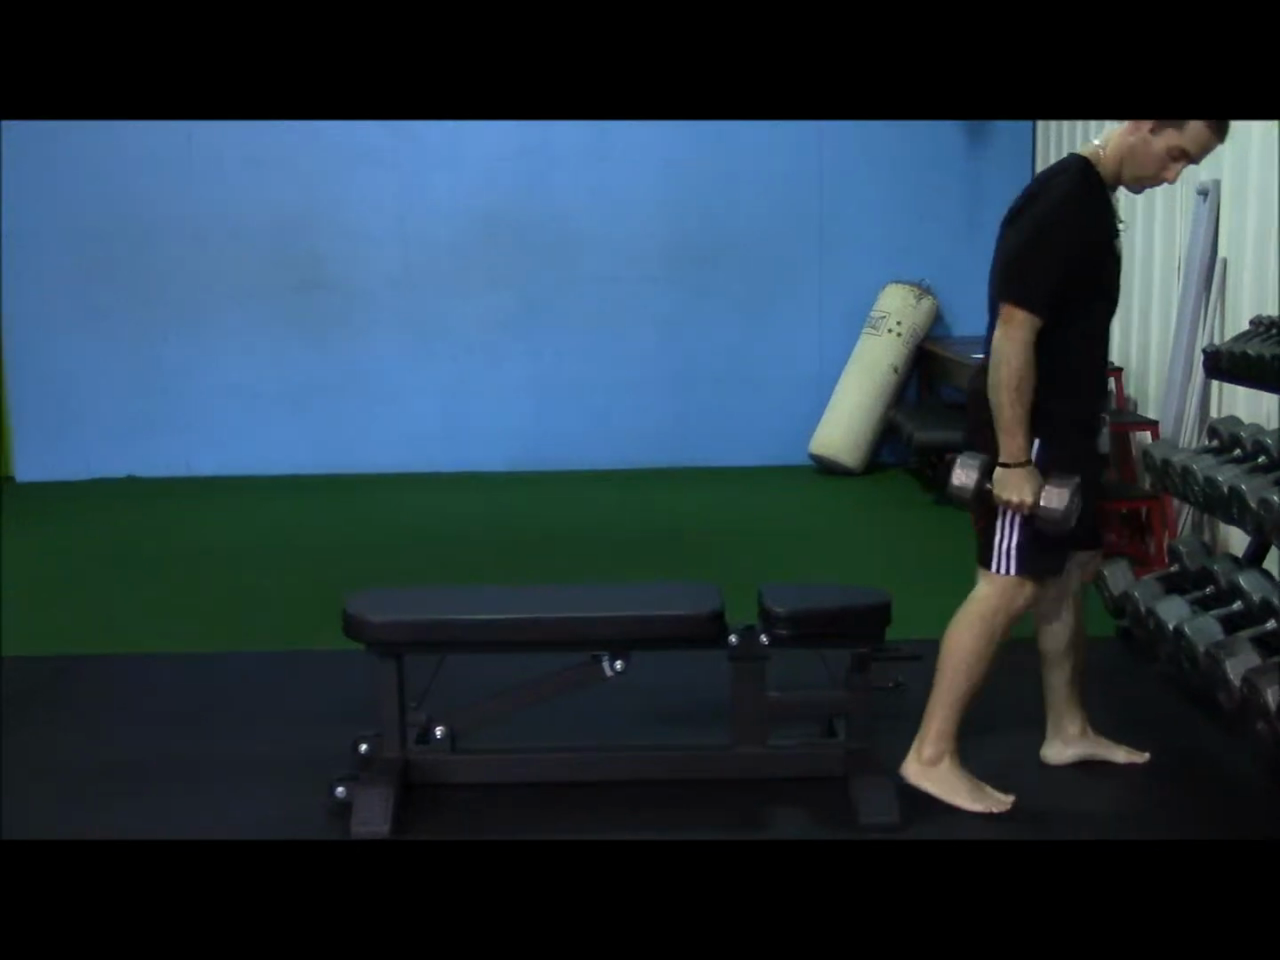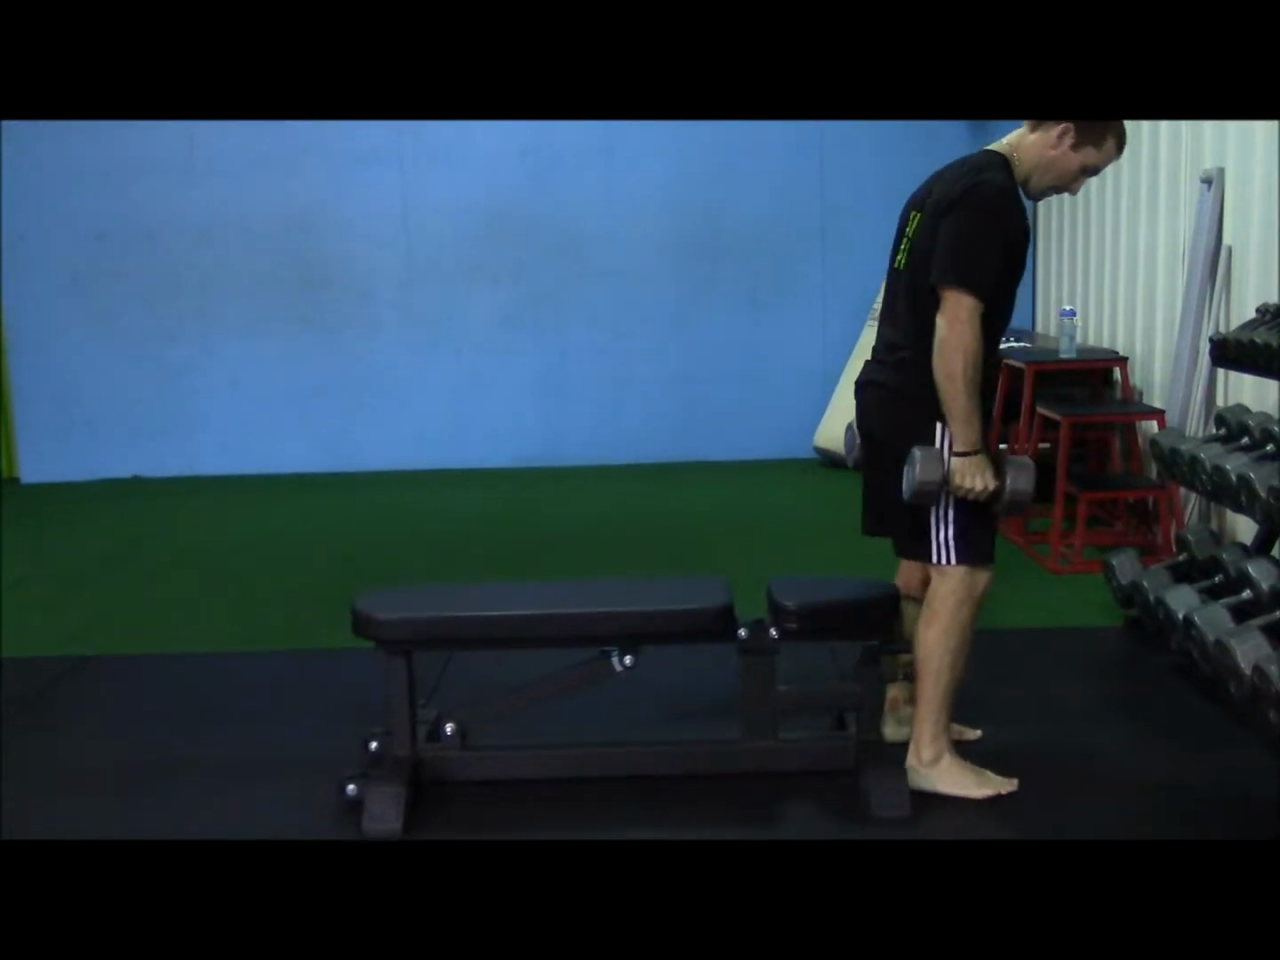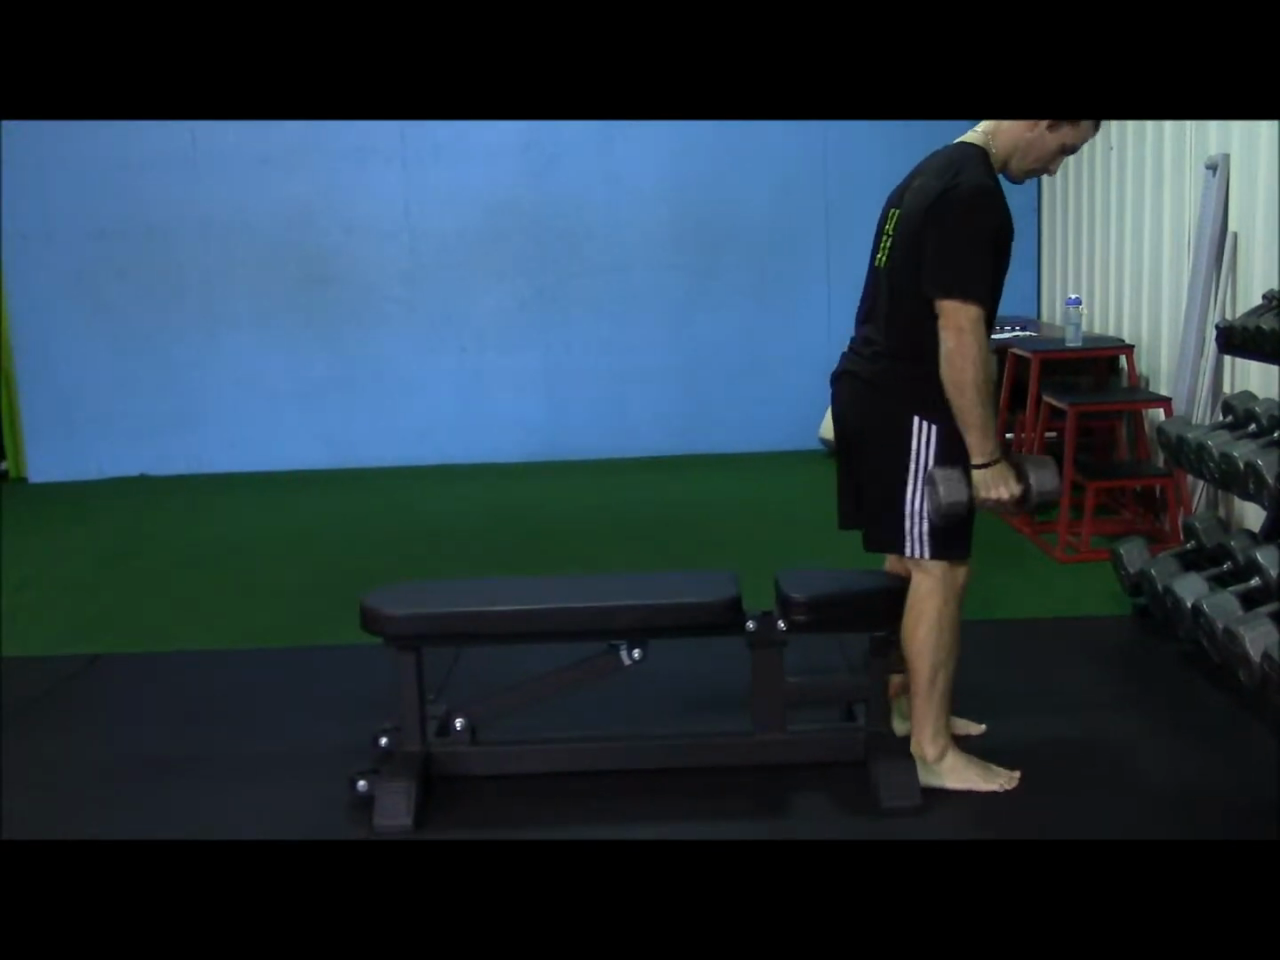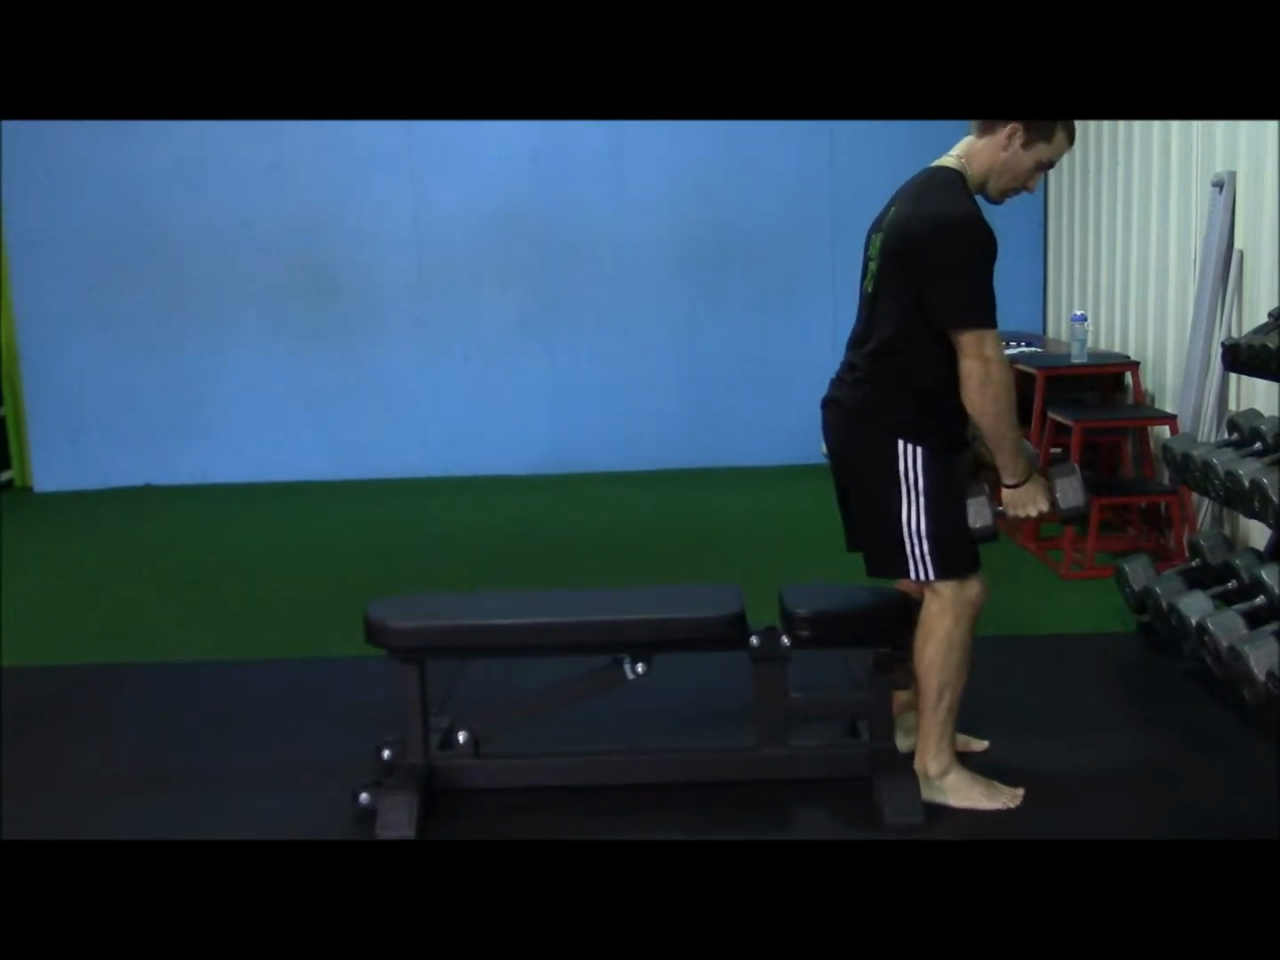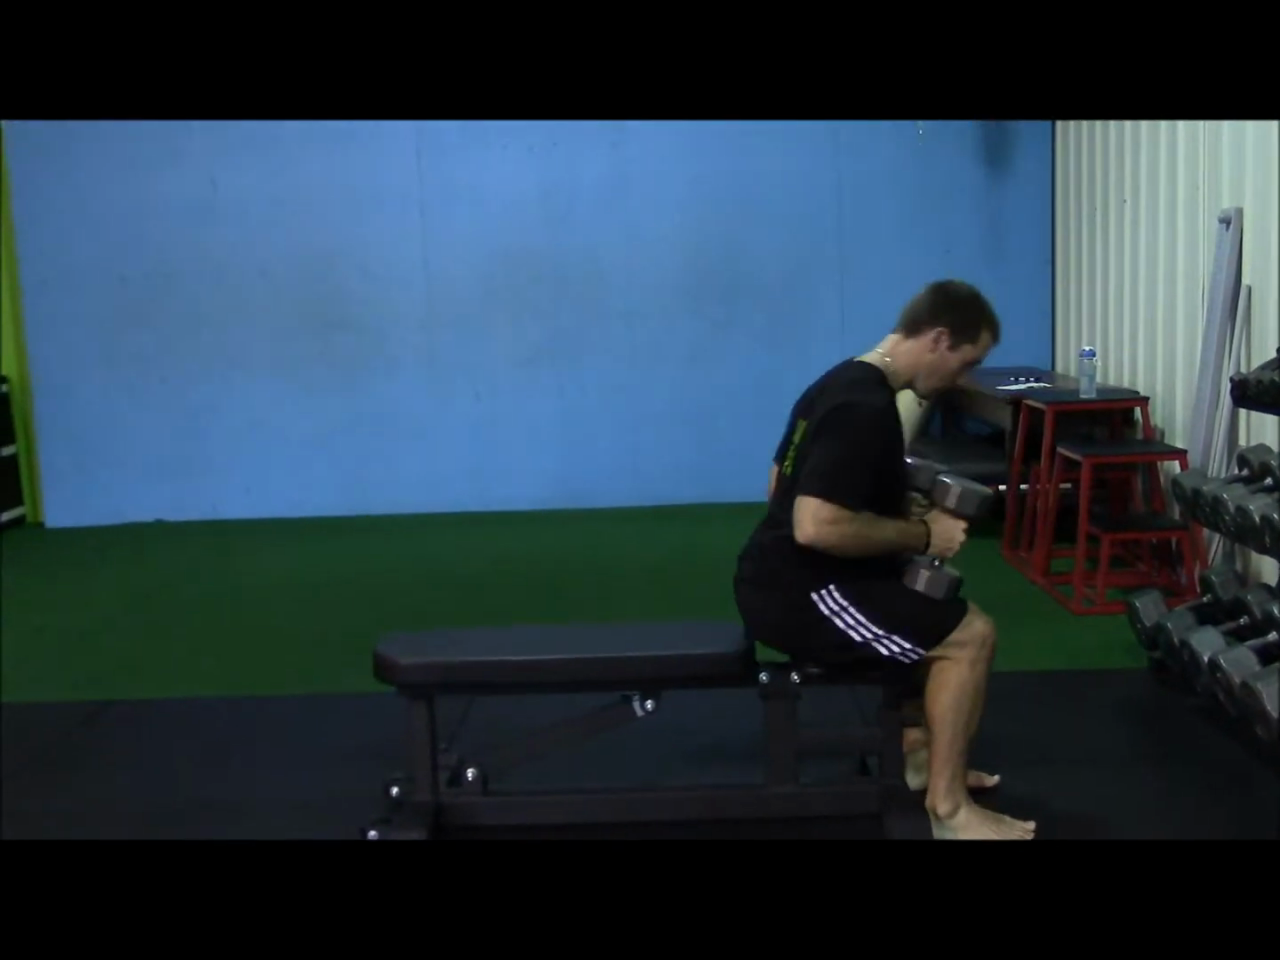
dt=1s
person 1, frame 1
left shoulder: (1093, 198)
right shoulder: (1060, 203)
right elbow: (1013, 337)
right wrist: (1014, 458)
left hip: (1068, 426)
right hip: (1032, 431)
left knee: (1071, 576)
right knee: (1010, 587)
left ankle: (1067, 731)
right ankle: (928, 756)
person 1, frame 2
left shoulder: (959, 179)
right shoulder: (993, 196)
right elbow: (957, 324)
right wrist: (968, 447)
left hip: (890, 395)
right hip: (923, 411)
left knee: (919, 567)
right knee: (962, 574)
left ankle: (901, 706)
right ankle: (929, 755)
person 1, frame 3
left shoulder: (941, 172)
right shoulder: (974, 195)
right elbow: (961, 335)
right wrist: (986, 458)
left hip: (873, 389)
right hip: (905, 406)
left knee: (910, 561)
right knee: (939, 569)
left ankle: (902, 701)
right ankle: (933, 751)
person 1, frame 4
left shoulder: (921, 196)
right shoulder: (956, 219)
right elbow: (980, 363)
right wrist: (1017, 474)
left hip: (868, 414)
right hip: (893, 430)
left knee: (922, 580)
right knee: (956, 589)
left ankle: (908, 717)
right ankle: (936, 768)
person 1, frame 5
left shoulder: (843, 385)
right shoulder: (866, 411)
right elbow: (818, 528)
left wrist: (900, 513)
right wrist: (922, 535)
left hip: (780, 578)
right hip: (796, 592)
left knee: (946, 613)
right knee: (970, 636)
left ankle: (913, 753)
right ankle: (948, 807)
